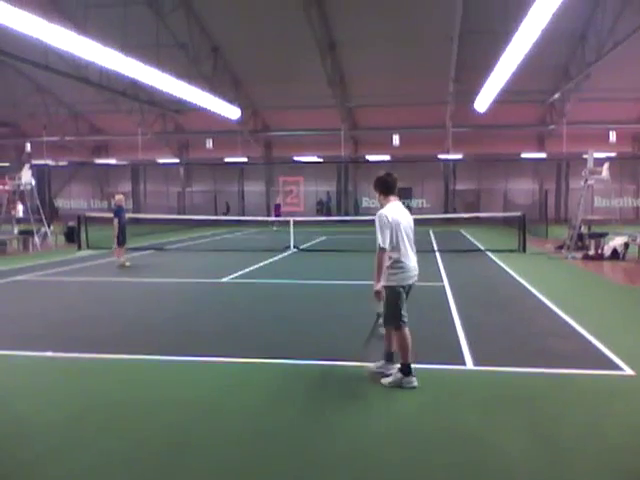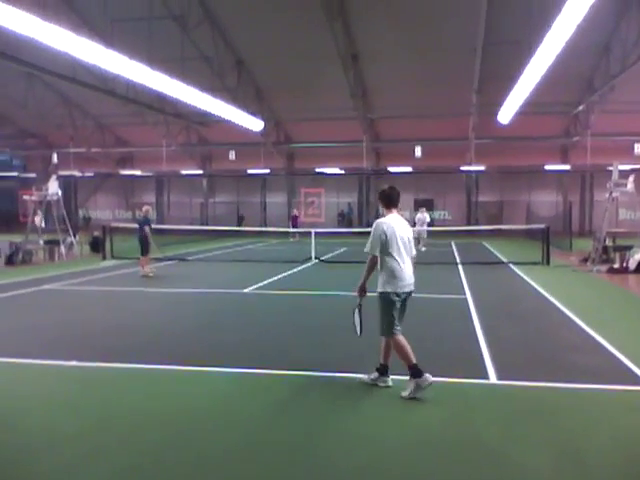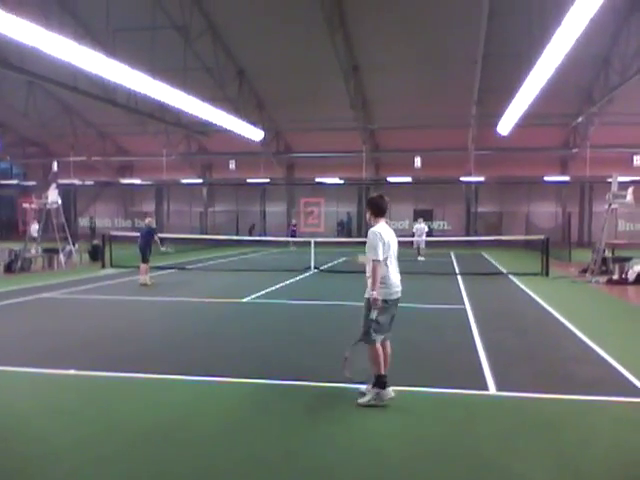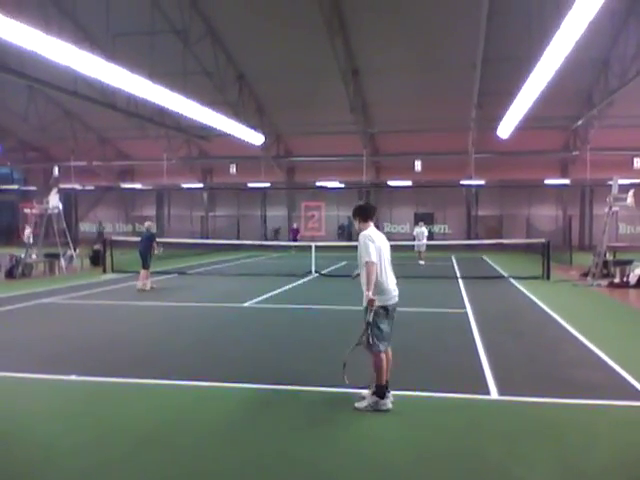
dt=0.5s
person 1, frame 1
left shoulder: (383, 215)
right shoulder: (404, 211)
left elbow: (383, 251)
left wrist: (378, 281)
left hip: (395, 275)
right hip: (409, 271)
left knee: (398, 324)
right knee: (393, 321)
left ankle: (407, 374)
right ankle: (389, 362)
person 1, frame 2
left shoulder: (380, 224)
right shoulder: (405, 225)
left elbow: (374, 258)
left wrist: (363, 282)
left hip: (391, 285)
right hip: (407, 283)
left knee: (392, 332)
right knee: (390, 330)
left ankle: (418, 375)
right ankle: (382, 372)
person 1, frame 3
left shoulder: (375, 232)
right shoulder: (389, 231)
left elbow: (376, 264)
left wrist: (374, 291)
left hip: (381, 292)
right hip: (393, 290)
left knee: (371, 338)
right knee: (383, 338)
left ankle: (381, 387)
right ankle: (381, 384)
person 1, frame 4
left shoulder: (365, 236)
right shoulder: (380, 236)
left elbow: (371, 264)
left wrist: (369, 292)
left hip: (378, 297)
right hip: (390, 295)
left knee: (376, 346)
right knee: (384, 345)
left ankle: (380, 397)
right ankle: (383, 390)
